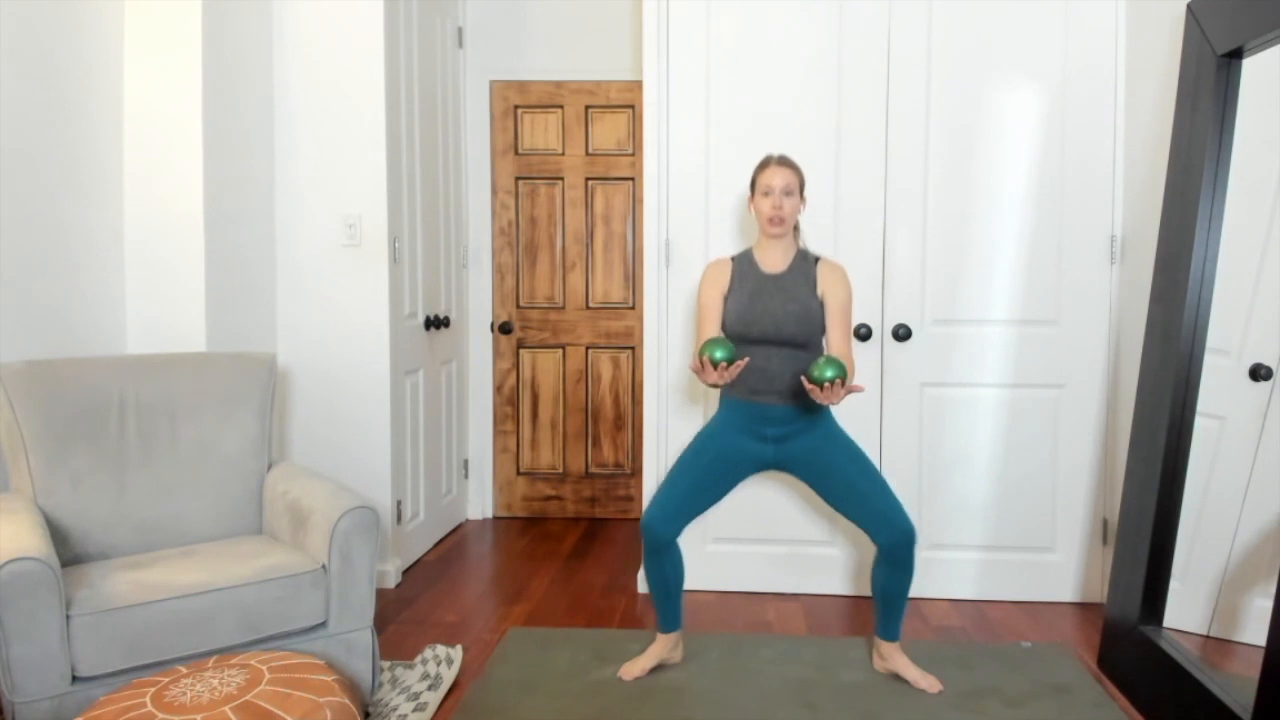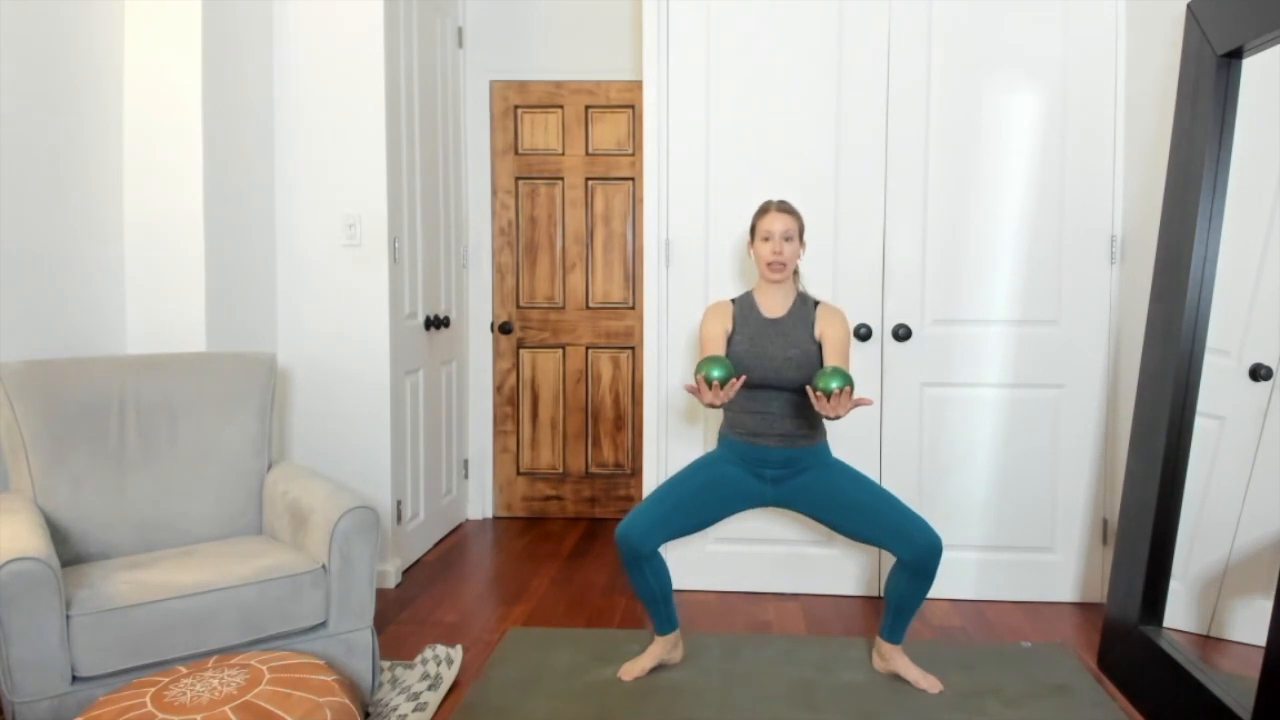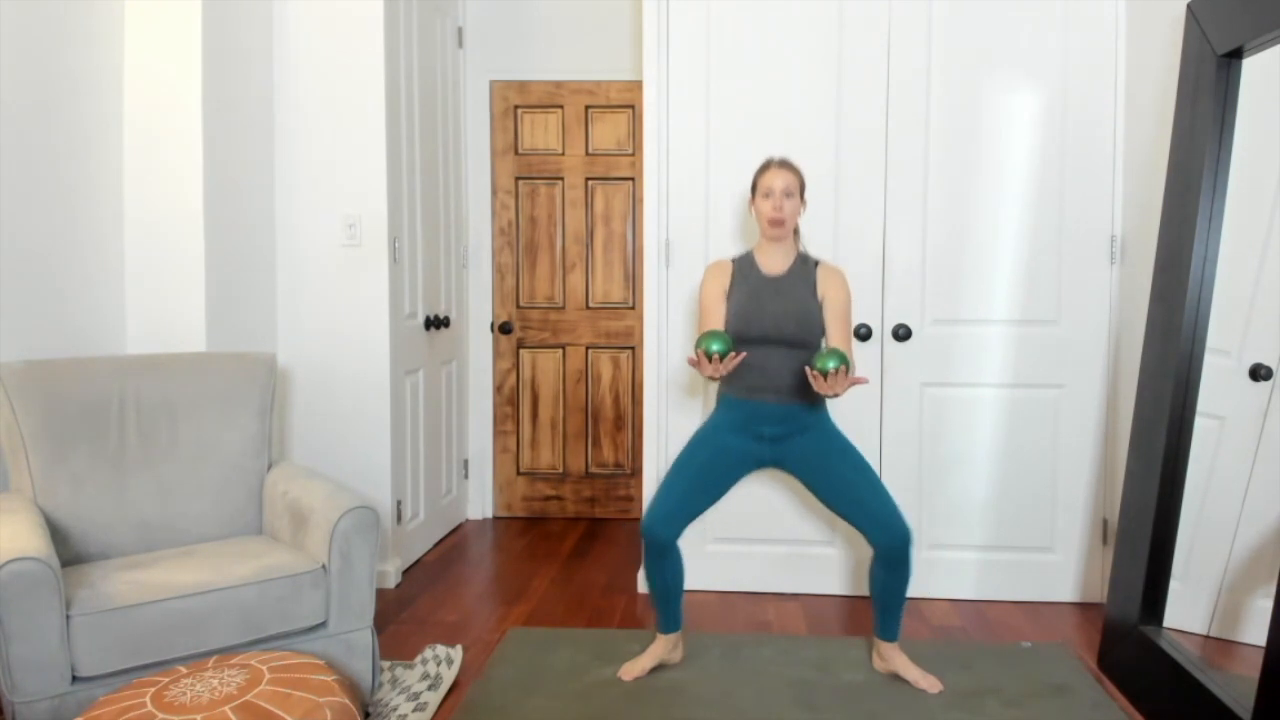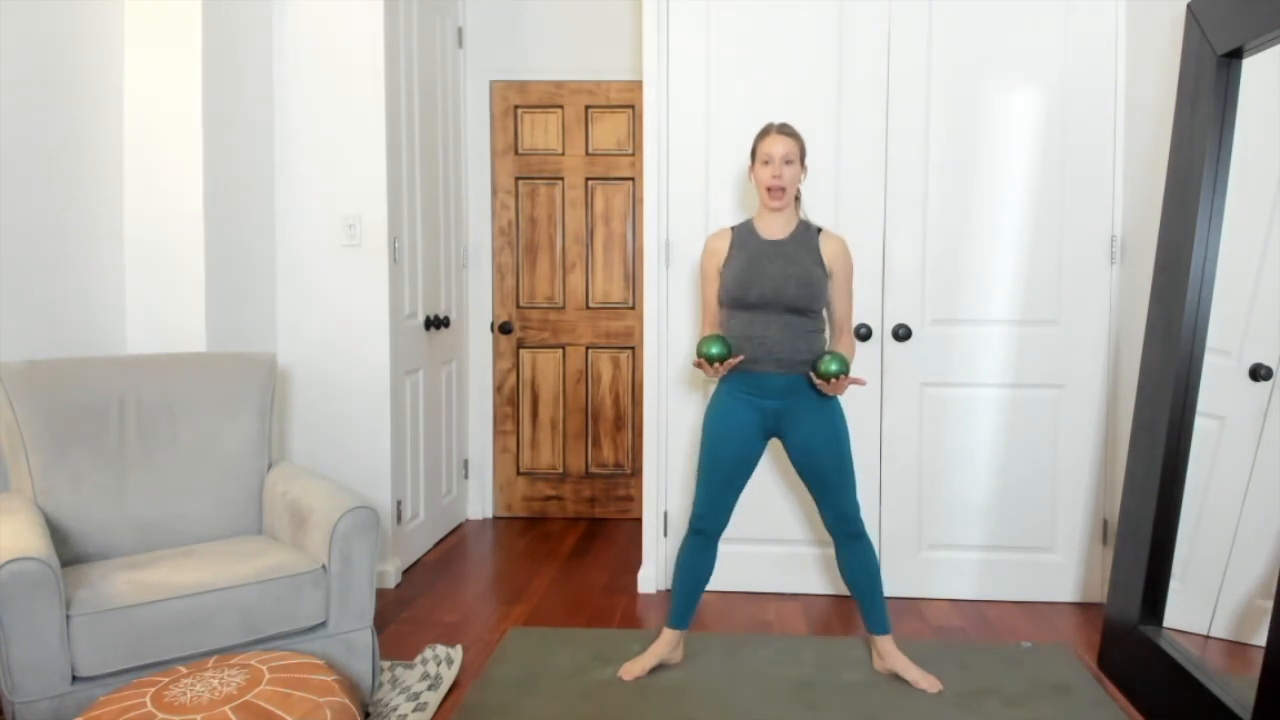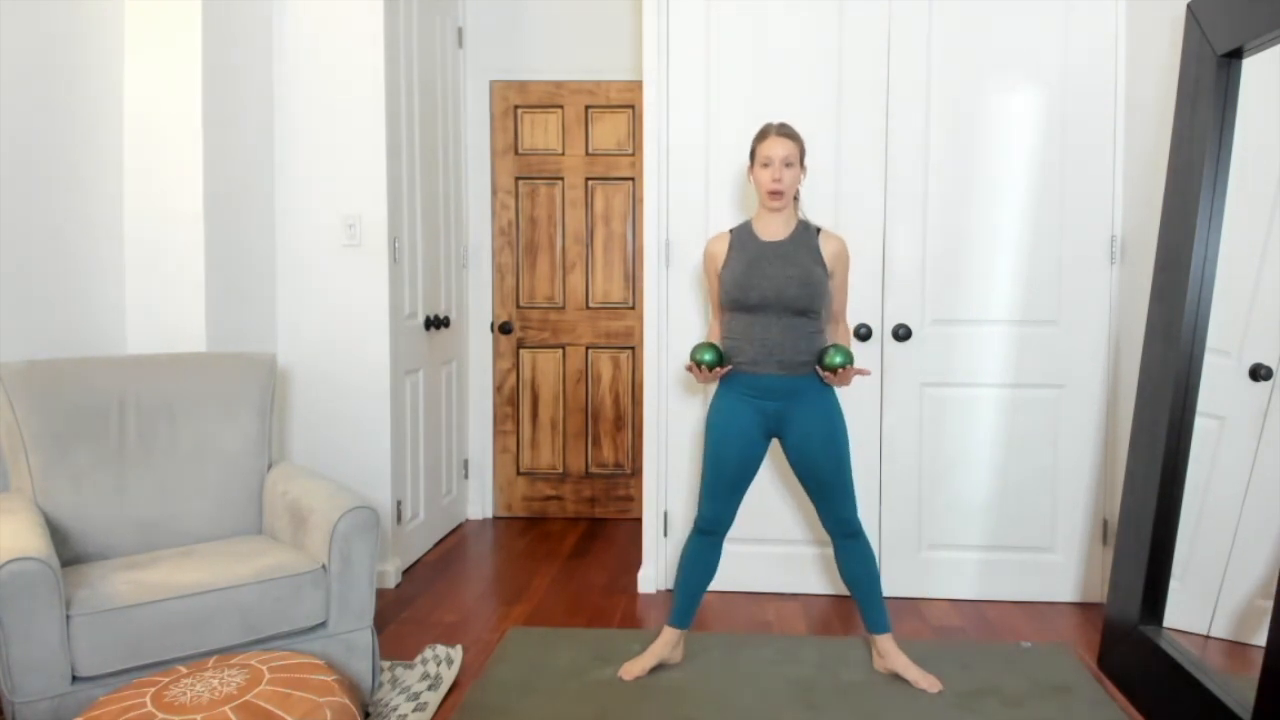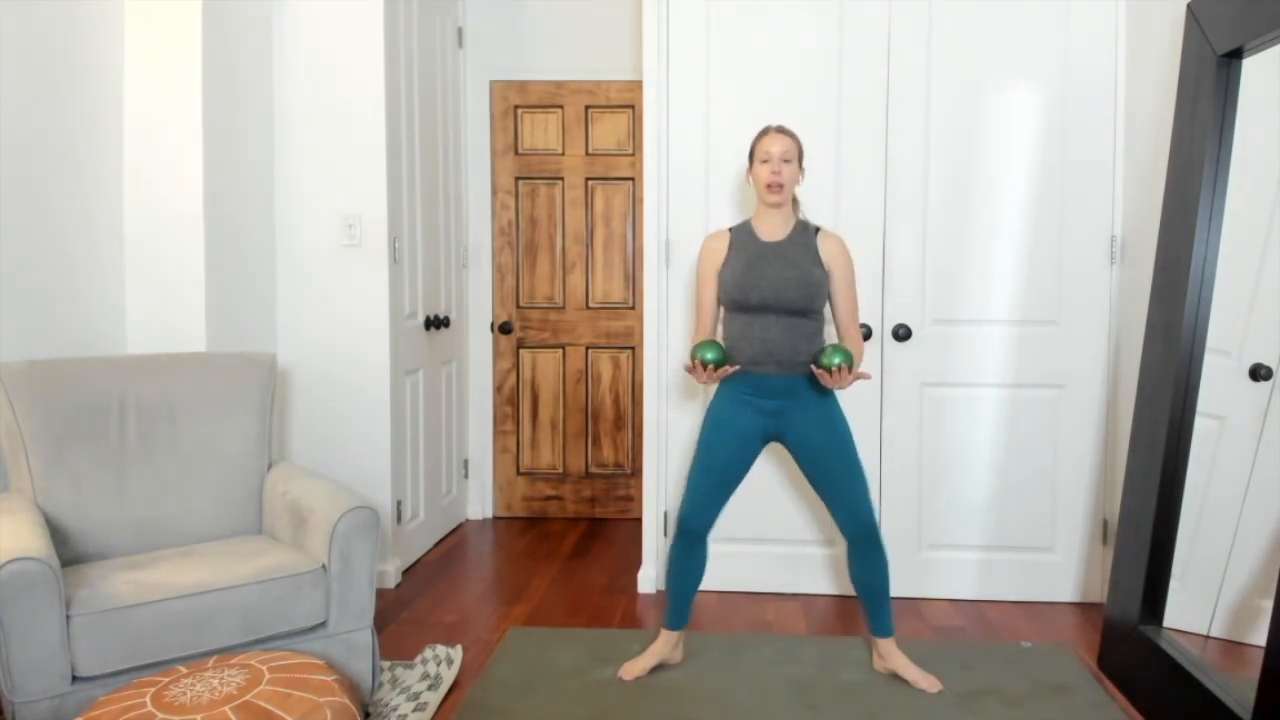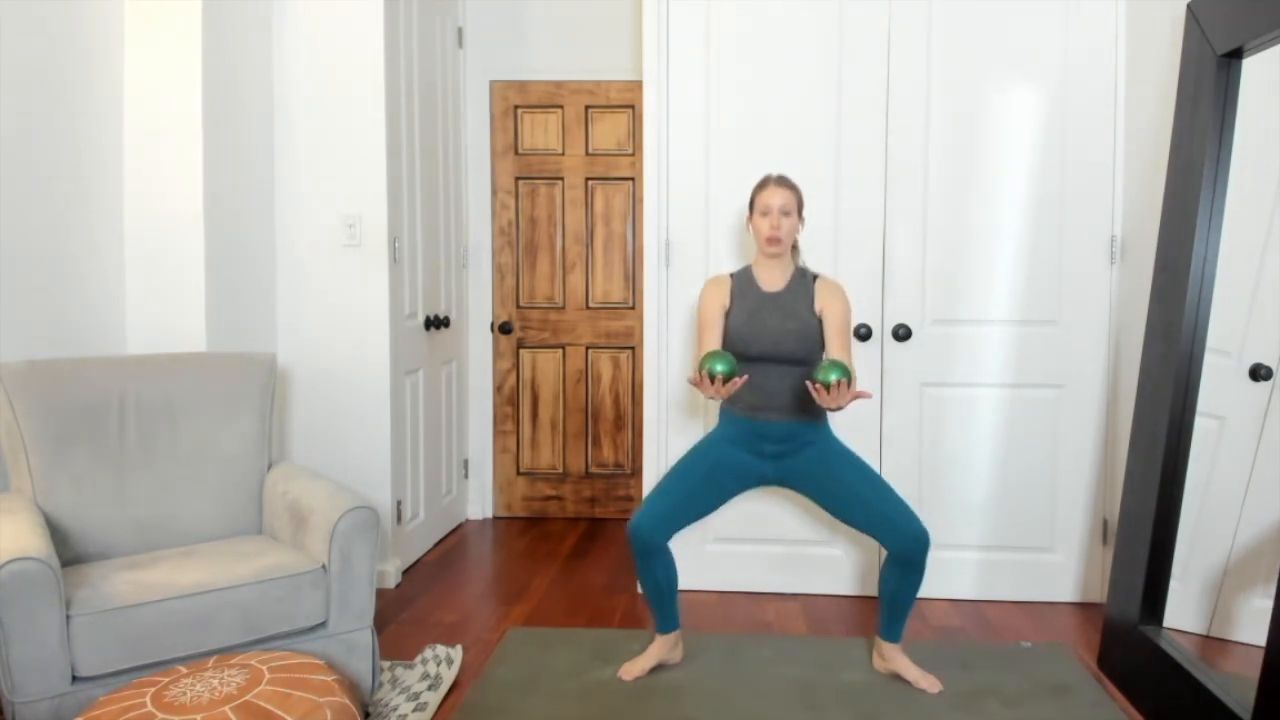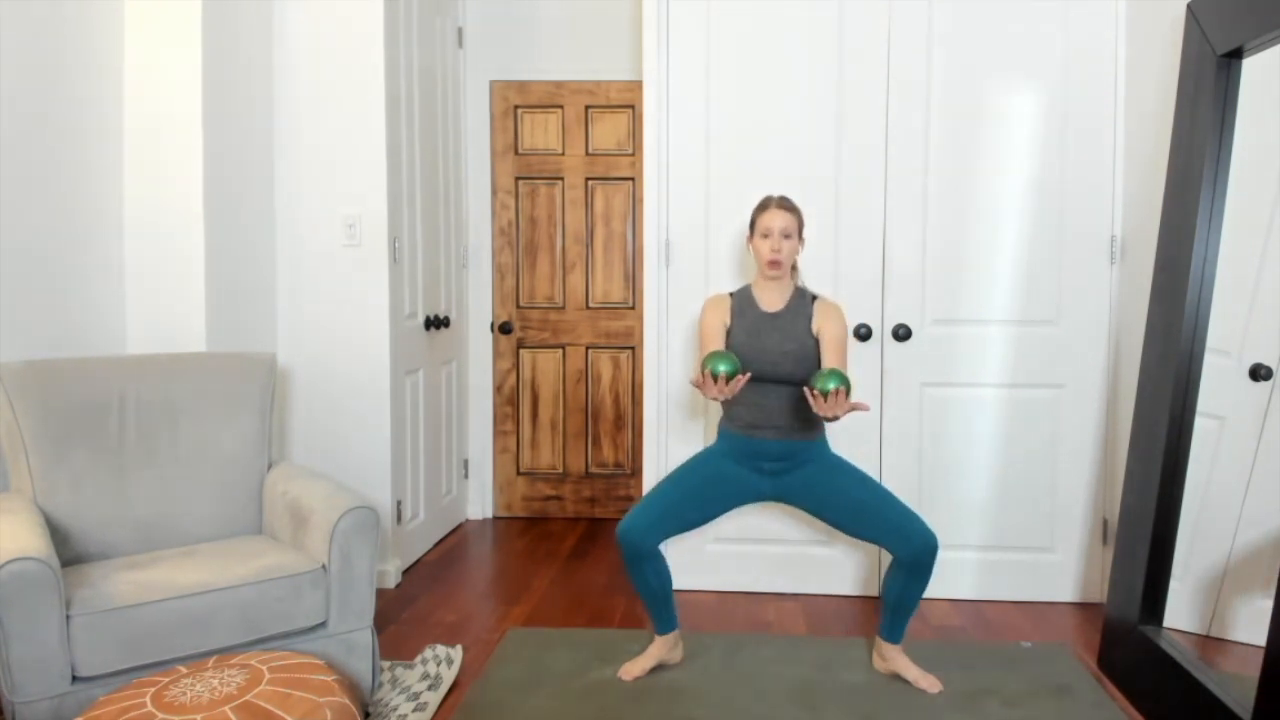
dt=0.4s
person 1, frame 1
left shoulder: (828, 275)
right shoulder: (721, 273)
left elbow: (841, 359)
right elbow: (706, 354)
left wrist: (835, 387)
right wrist: (713, 374)
left hip: (809, 427)
right hip: (738, 424)
left knee: (897, 533)
right knee: (657, 525)
left ankle: (888, 648)
right ankle: (667, 640)
person 1, frame 2
left shoulder: (827, 319)
right shoulder: (721, 315)
left elbow: (839, 393)
right elbow: (710, 385)
left wrist: (837, 407)
right wrist: (712, 396)
left hip: (808, 464)
right hip: (735, 461)
left knee: (924, 547)
right knee: (632, 537)
left ankle: (889, 649)
right ankle: (667, 641)
person 1, frame 3
left shoulder: (827, 278)
right shoulder: (722, 274)
left elbow: (840, 359)
right elbow: (709, 350)
left wrist: (836, 381)
right wrist: (710, 368)
left hip: (806, 425)
right hip: (735, 422)
left knee: (891, 532)
right knee: (656, 527)
left ankle: (888, 649)
right ankle: (667, 641)
person 1, frame 4
left shoulder: (829, 247)
right shoulder: (722, 244)
left elbow: (842, 331)
right elbow: (711, 326)
left wrist: (839, 373)
right wrist: (711, 360)
left hip: (808, 398)
right hip: (739, 395)
left knee: (846, 524)
right knee: (706, 521)
left ankle: (885, 648)
right ankle: (670, 641)
person 1, frame 5
left shoulder: (828, 248)
right shoulder: (722, 247)
left elbow: (836, 323)
left wrist: (842, 364)
right wrist: (707, 362)
left hip: (809, 399)
right hip: (739, 398)
left knee: (844, 524)
right knee: (710, 523)
left ankle: (885, 647)
right ankle: (670, 640)
person 1, frame 6
left shoulder: (827, 246)
right shoulder: (719, 245)
left elbow: (851, 332)
right elbow: (704, 332)
left wrist: (846, 369)
right wrist: (703, 365)
left hip: (809, 400)
right hip: (740, 398)
left knee: (860, 525)
right knee: (692, 520)
left ankle: (886, 648)
right ankle: (669, 640)
person 1, frame 7
left shoulder: (826, 293)
right shoulder: (720, 290)
left elbow: (842, 373)
right elbow: (708, 366)
left wrist: (839, 395)
right wrist: (711, 386)
left hip: (809, 442)
right hip: (736, 439)
left knee: (911, 539)
right knee: (645, 530)
left ankle: (889, 648)
right ankle: (668, 640)
person 1, frame 8
left shoulder: (824, 314)
right shoulder: (720, 309)
left elbow: (836, 391)
right elbow: (711, 377)
left wrist: (835, 406)
right wrist: (714, 389)
left hip: (807, 459)
right hip: (734, 455)
left knee: (919, 544)
right knee: (633, 534)
left ankle: (889, 649)
right ankle: (667, 641)
